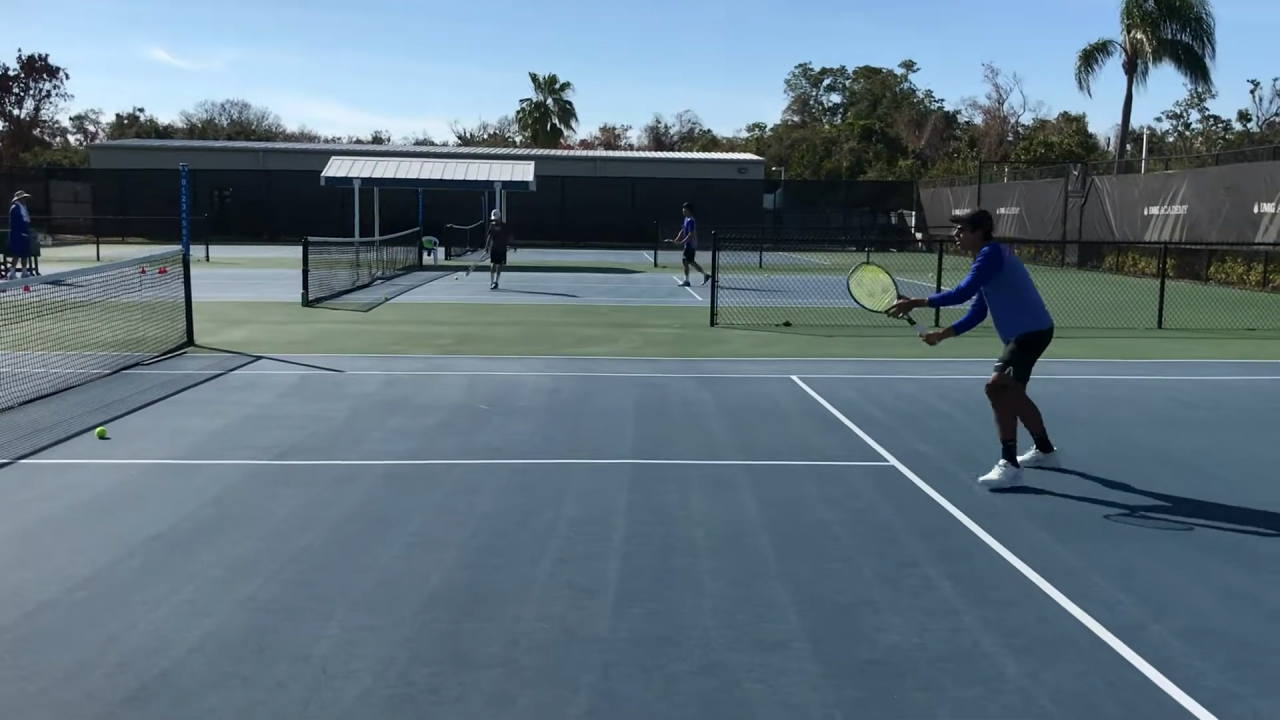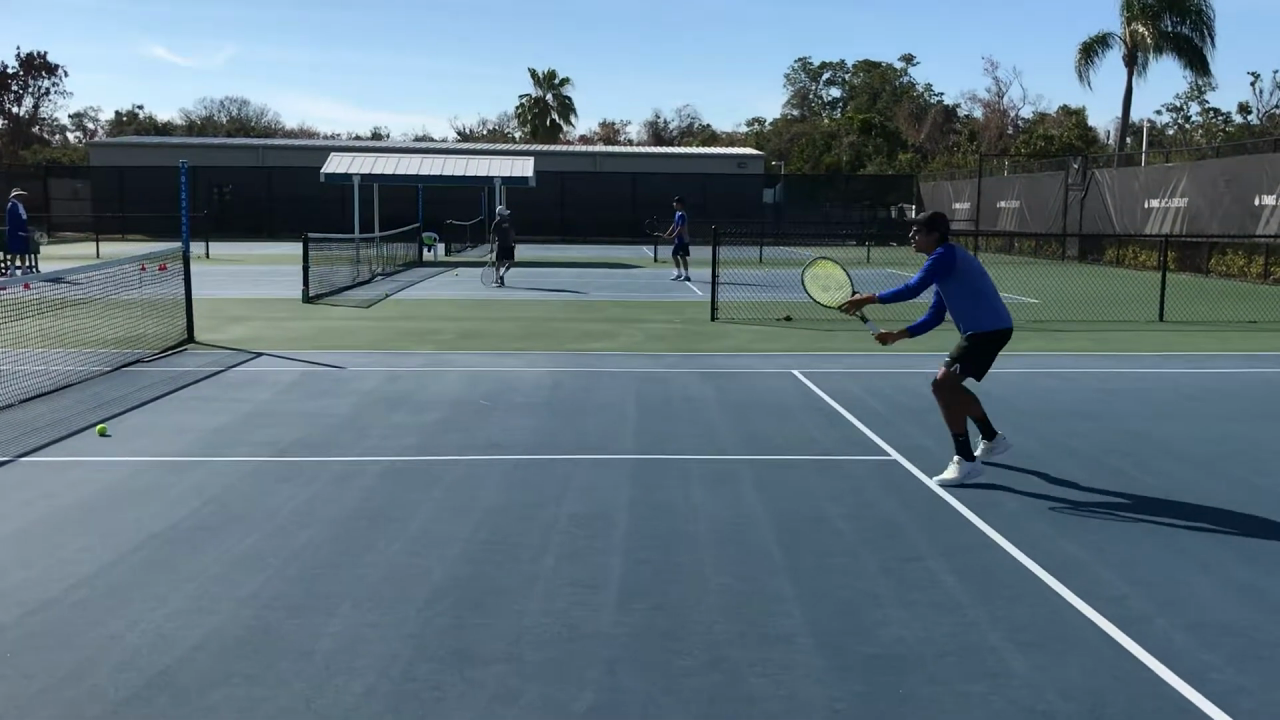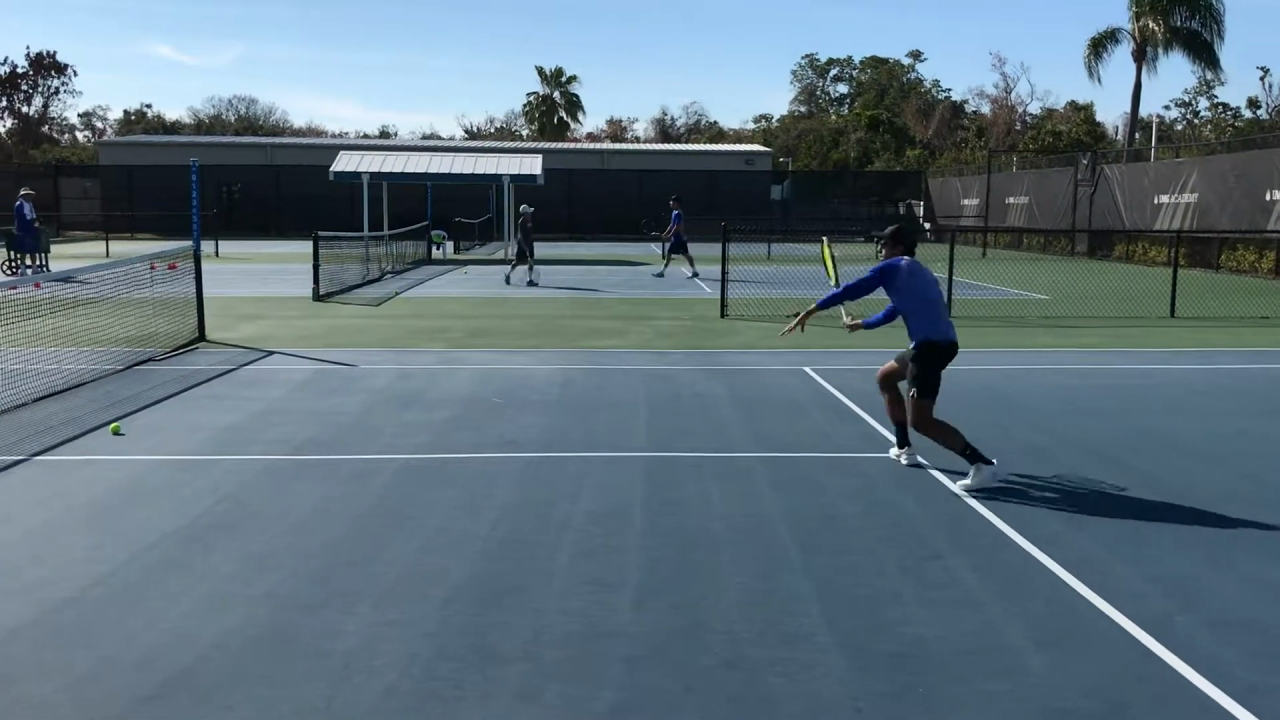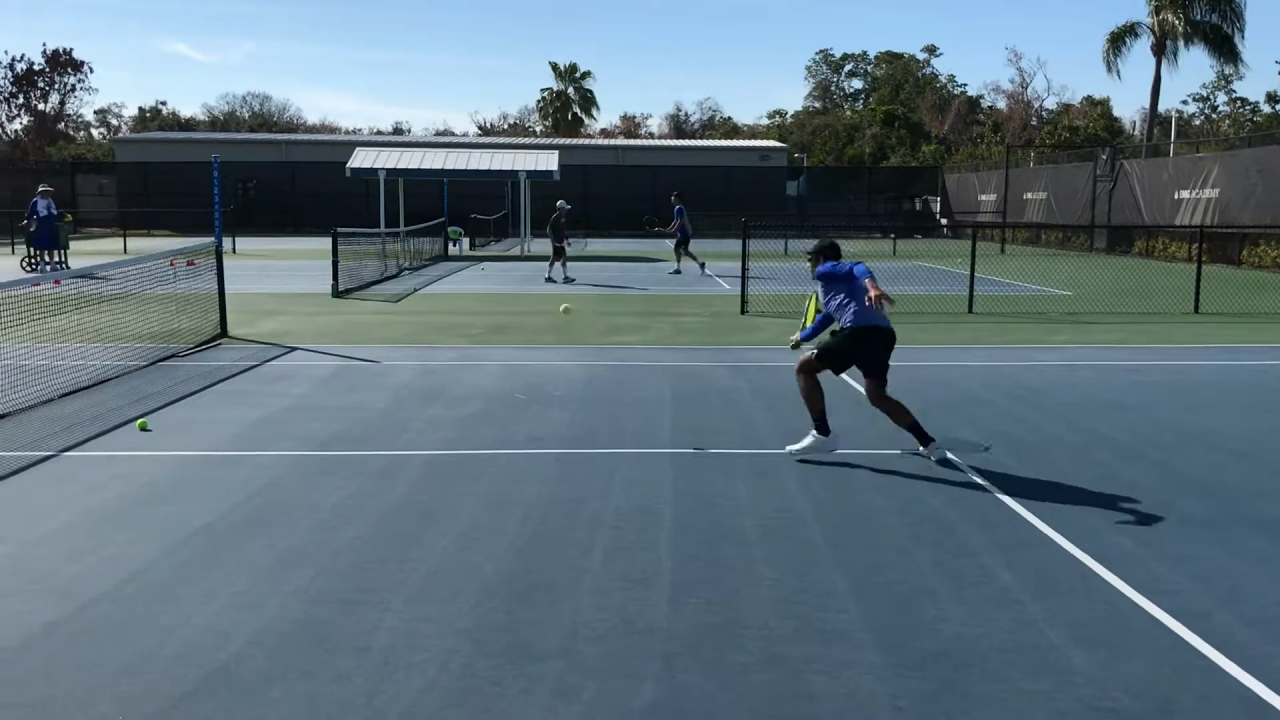
dt=0.3s
person 1, frame 1
left shoulder: (992, 254)
right shoulder: (986, 260)
left elbow: (963, 293)
right elbow: (975, 315)
left wrist: (916, 303)
right wrist: (942, 334)
left hip: (1031, 332)
right hip: (1022, 332)
left knee: (996, 387)
right knee: (1012, 393)
left ankle: (1010, 465)
right ankle: (1044, 451)
person 1, frame 2
left shoulder: (945, 255)
right shoulder: (944, 260)
left elbow: (912, 290)
right elbow: (934, 317)
left wrist: (867, 299)
right wrist: (897, 335)
left hip: (989, 330)
right hip: (986, 329)
left knee: (943, 385)
right knee: (952, 386)
left ankle: (966, 461)
right ankle: (991, 439)
person 1, frame 3
left shoulder: (893, 267)
right shoulder: (924, 274)
left elbow: (852, 290)
right elbow: (893, 311)
left wrist: (808, 313)
right wrist: (860, 324)
left hip: (931, 345)
right hip: (937, 343)
left knee: (919, 419)
right knee: (885, 377)
left ankle: (983, 465)
right ankle: (905, 448)
person 1, frame 4
left shoulder: (828, 270)
left elbow: (857, 267)
right elbow: (823, 321)
left wrist: (872, 287)
right wrist: (801, 337)
left hip: (858, 332)
right hip: (883, 334)
left knee: (805, 369)
right knee: (877, 396)
left ankle: (822, 435)
right ankle: (928, 443)
